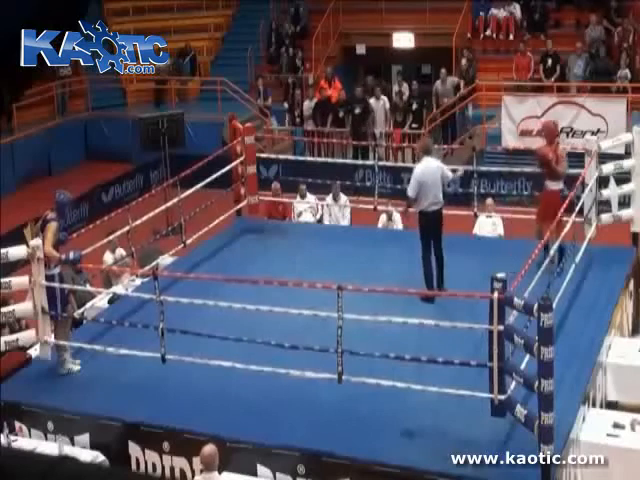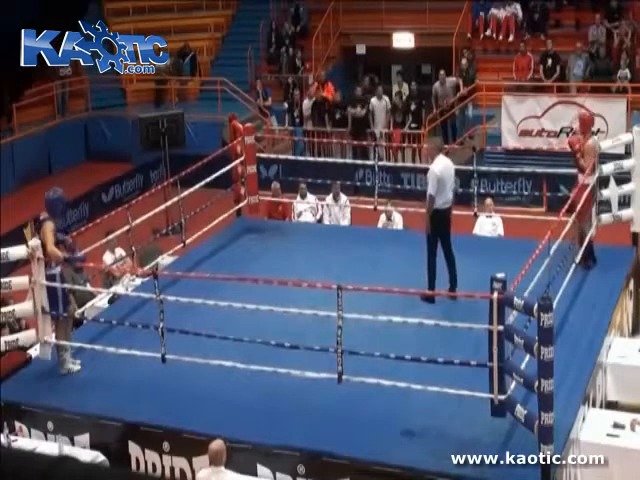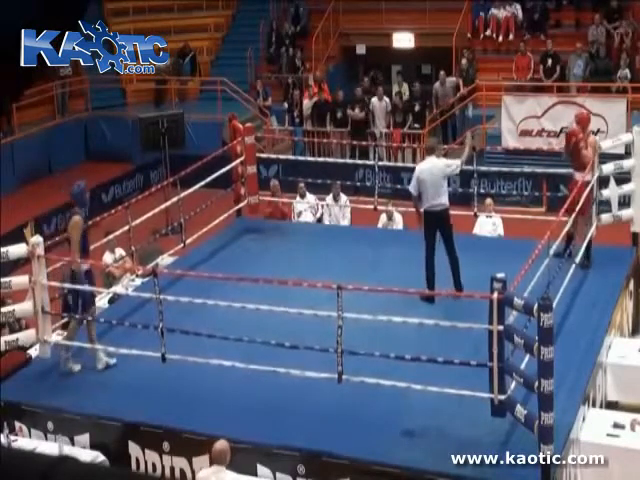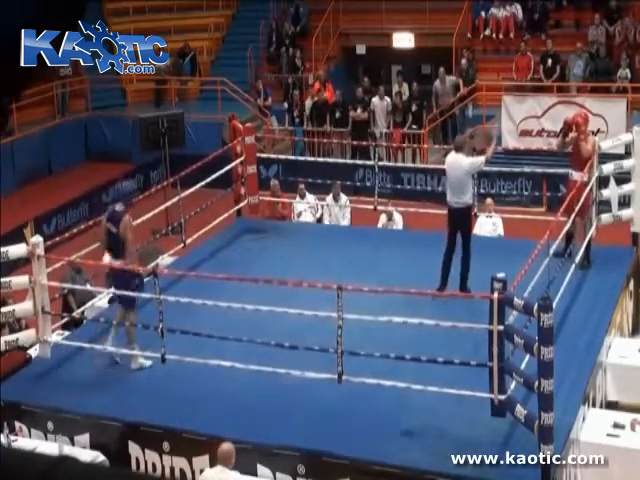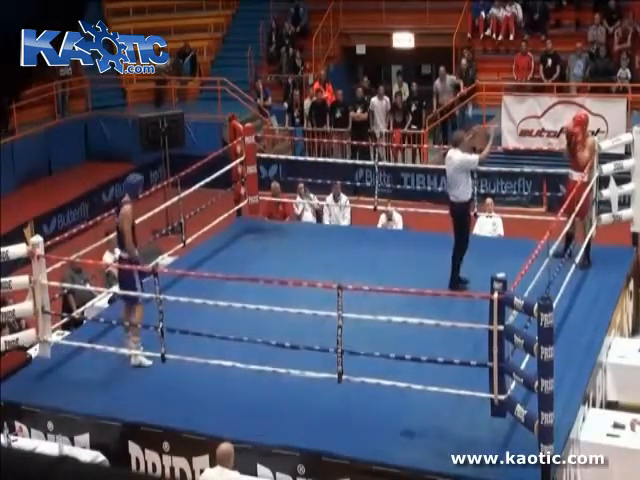
dt=1s
person 1, frame 1
left shoulder: (49, 216)
right shoulder: (53, 223)
left elbow: (38, 229)
right elbow: (47, 250)
right wrist: (66, 258)
left hip: (53, 272)
right hip: (51, 274)
left knee: (68, 311)
right knee: (60, 318)
left ankle: (66, 356)
right ankle: (63, 362)
person 1, frame 2
left shoulder: (47, 218)
right shoulder: (48, 224)
right elbow: (50, 249)
left wrist: (64, 240)
right wrist: (69, 257)
left hip: (55, 272)
right hip: (52, 274)
left knee: (69, 311)
right knee: (61, 319)
left ankle: (66, 356)
right ankle: (63, 363)
person 1, frame 3
left shoulder: (80, 216)
right shoulder: (76, 220)
right elbow: (75, 254)
right wrist: (82, 278)
left hip: (85, 270)
right hip: (80, 272)
left knee: (90, 313)
right knee: (78, 317)
left ankle: (99, 357)
right ankle: (66, 358)
person 1, frame 4
left shoulder: (109, 213)
right shoulder: (125, 218)
left elbow: (104, 242)
right elbow: (130, 249)
right wrist: (137, 271)
left hip: (112, 265)
right hip: (124, 268)
left knee: (123, 306)
right knee: (131, 310)
left ankle: (109, 342)
right ankle: (135, 358)
person 1, frame 5
left shoulder: (123, 205)
right shoulder: (127, 209)
right elbow: (128, 241)
right wrist: (139, 262)
left hip: (123, 259)
right hip: (129, 261)
left knee: (128, 304)
right knee: (137, 304)
left ankle: (131, 344)
right ankle: (135, 353)
person 2, frame 1
left shoulder: (419, 169)
right shoulder: (438, 165)
left elbow: (412, 196)
right elbow: (451, 178)
left wrist: (406, 210)
right wrist: (459, 173)
left hip: (425, 214)
right hip: (438, 211)
left knee: (426, 252)
right knee: (438, 249)
left ankle: (430, 291)
right ankle: (440, 285)
person 2, frame 2
left shoulder: (435, 168)
right shoulder: (449, 163)
left elbow: (431, 196)
left wrist: (427, 218)
left hip: (437, 212)
right hip: (447, 210)
left knee: (432, 253)
right knee: (448, 249)
left ankle: (431, 292)
right ankle: (453, 288)
person 2, frame 3
left shoulder: (419, 168)
right shoulder: (443, 164)
left elbow: (414, 195)
right elbow: (462, 161)
left wrist: (419, 212)
right wrist: (468, 144)
left hip: (429, 213)
right hip: (443, 212)
left knee: (430, 253)
right knee: (451, 250)
left ankle: (430, 292)
right ankle: (458, 287)
person 2, frame 4
left shoulder: (449, 159)
right shoulder: (468, 163)
left elbow: (456, 149)
right elbow: (487, 156)
left wrist: (466, 136)
right wrist: (494, 140)
left hip: (452, 209)
right hip: (465, 210)
left knee: (449, 248)
right knee: (466, 249)
left ankle: (442, 285)
right ankle: (463, 287)
person 2, frame 5
left shoulder: (451, 154)
right shoulder: (462, 159)
left elbow: (462, 146)
right elbow: (483, 156)
left wrist: (472, 135)
right wrist: (491, 137)
left hip: (454, 203)
right hip: (462, 204)
left knee: (459, 242)
right knee: (462, 243)
left ankle: (456, 277)
right ankle: (454, 281)
person 3, frame 1
left shoulder: (559, 150)
right shoulder: (543, 149)
left elbow: (562, 173)
left wrist: (551, 162)
right wrist: (541, 161)
left hip: (556, 190)
right hip: (545, 189)
left knee: (556, 227)
right knee: (540, 225)
left ankle: (560, 261)
right ankle: (546, 253)
person 3, frame 2
left shoulder: (590, 144)
right shoulder: (584, 140)
left elbow: (587, 168)
left wrist: (577, 153)
right wrist: (576, 151)
left hip: (586, 184)
right hip: (582, 183)
left knee: (583, 221)
right knee: (580, 219)
left ankle: (590, 257)
right ankle: (584, 254)
person 3, frame 3
left shoulder: (591, 140)
right shoulder: (575, 137)
left elbow: (589, 161)
right elbow: (567, 156)
left wrist: (580, 143)
right wrist: (568, 143)
left hip: (585, 182)
right hip: (575, 179)
left knee: (585, 219)
right knee: (572, 216)
left ankle: (587, 256)
right ankle: (567, 249)
person 3, frame 4
left shoulder: (590, 139)
right shoulder: (574, 137)
left elbow: (586, 153)
right elbow: (560, 147)
left wrist: (581, 135)
right wrist: (565, 132)
left hip: (584, 181)
right hip: (573, 179)
left knee: (584, 218)
left ankle: (587, 257)
right ankle: (567, 249)
person 3, frame 5
left shoulder: (590, 141)
right shoulder: (575, 139)
left elbow: (582, 161)
right elbow: (569, 157)
left wrist: (578, 143)
right wrist: (569, 141)
left hip: (584, 181)
right hip: (573, 179)
left knee: (584, 219)
right knee: (570, 215)
left ankle: (587, 257)
right ankle: (567, 249)
